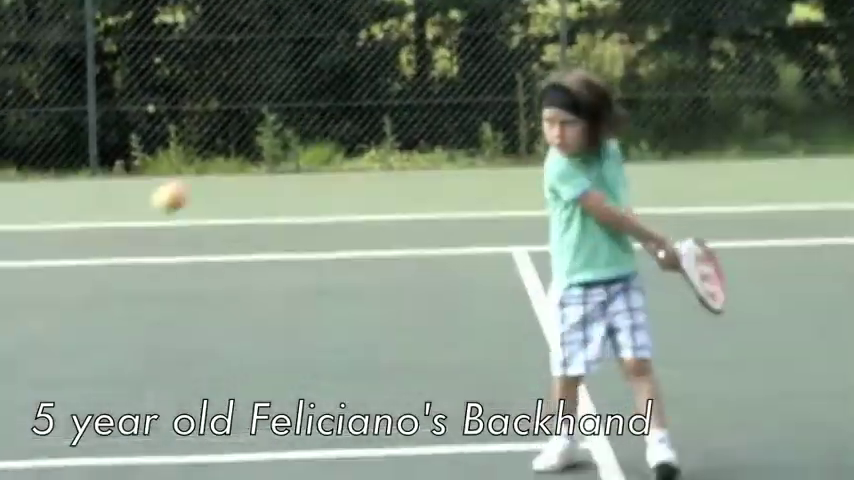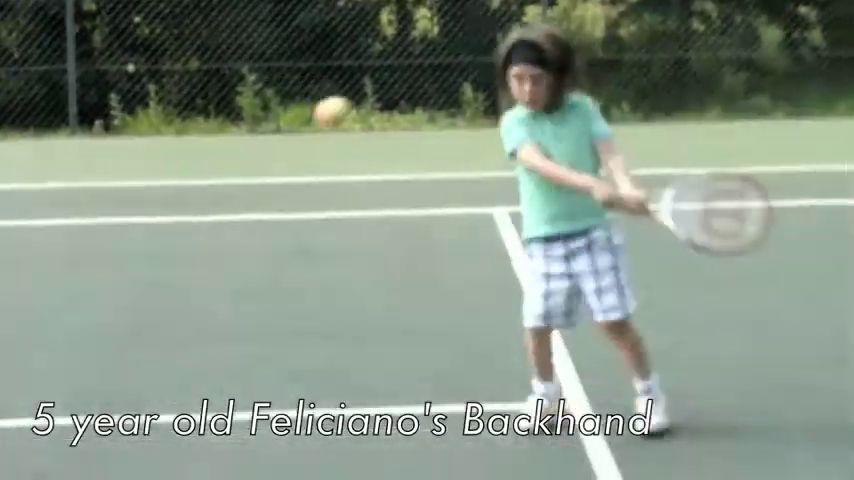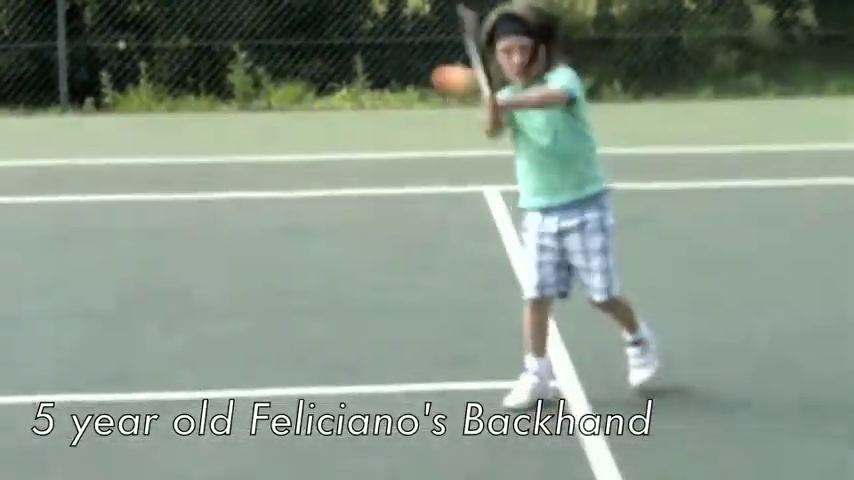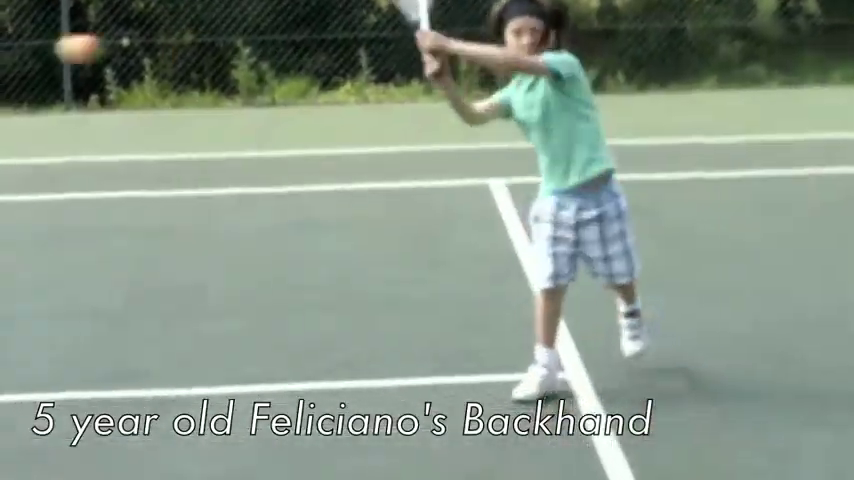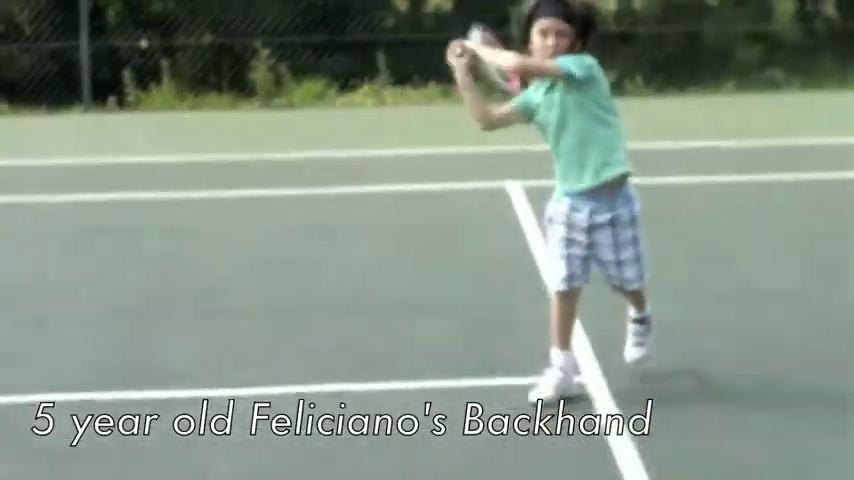
dt=0.1s
person 1, frame 1
left shoulder: (611, 154)
right shoulder: (557, 168)
left elbow: (620, 214)
right elbow: (610, 215)
left wrist: (657, 245)
right wrist: (660, 244)
left hip: (621, 279)
right hip: (576, 286)
left knee: (638, 362)
right knee: (566, 373)
left ankle: (659, 444)
right ankle: (563, 441)
person 1, frame 2
left shoulder: (581, 109)
right shoulder: (513, 123)
left elbow: (611, 156)
right elbow: (541, 166)
left wrist: (626, 189)
right wrist: (591, 186)
left hip: (592, 234)
right hip: (544, 241)
left knee: (614, 321)
right knee: (537, 325)
left ankle: (649, 393)
right ankle: (545, 395)
person 1, frame 3
left shoulder: (562, 79)
right shoulder: (504, 99)
left elbow: (556, 96)
right elbow: (492, 128)
left wrist: (518, 98)
right wrist: (494, 107)
left hip: (584, 209)
right hip: (540, 214)
left knee: (602, 296)
right knee: (536, 298)
left ankle: (638, 340)
right ankle: (536, 374)
person 1, frame 4
left shoulder: (564, 64)
right shoulder: (515, 92)
left elbow: (516, 62)
right elbow: (471, 115)
left wrist: (450, 44)
right wrist: (440, 78)
left hip: (597, 193)
right hip: (556, 201)
left knee: (619, 277)
right knee: (549, 286)
left ankle: (630, 311)
right ankle: (546, 367)
person 1, frame 5
left shoulder: (585, 67)
right shoulder: (536, 93)
left elbow: (516, 65)
right elbow: (486, 119)
left wrist: (480, 48)
right wrist: (463, 71)
left hip: (610, 198)
right hip: (568, 202)
left knee: (626, 282)
right knee: (563, 288)
left ankle: (639, 318)
right ankle: (561, 371)
